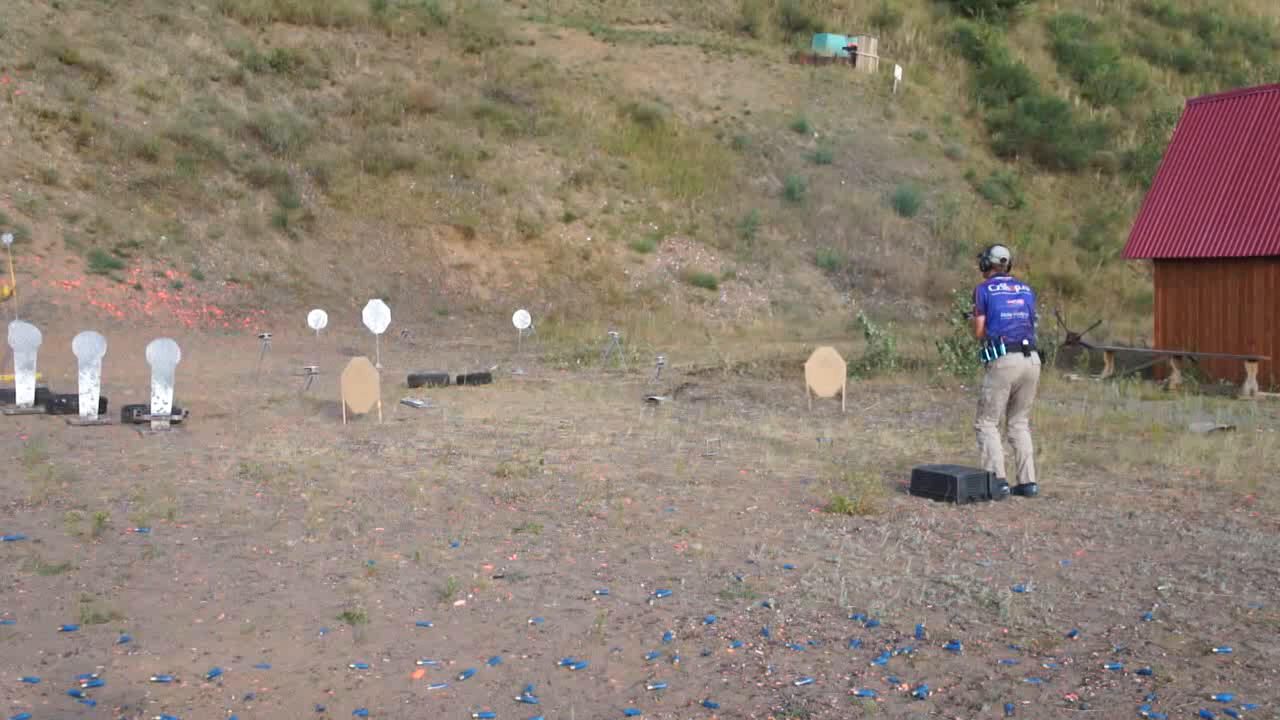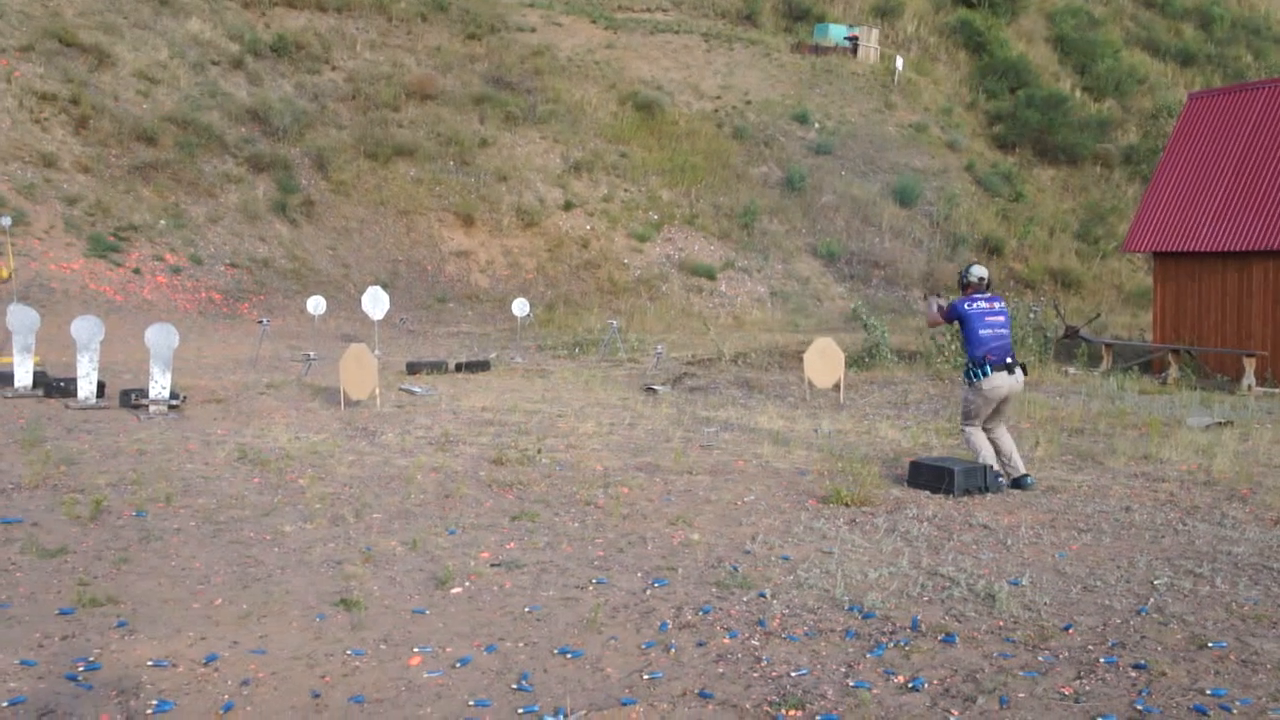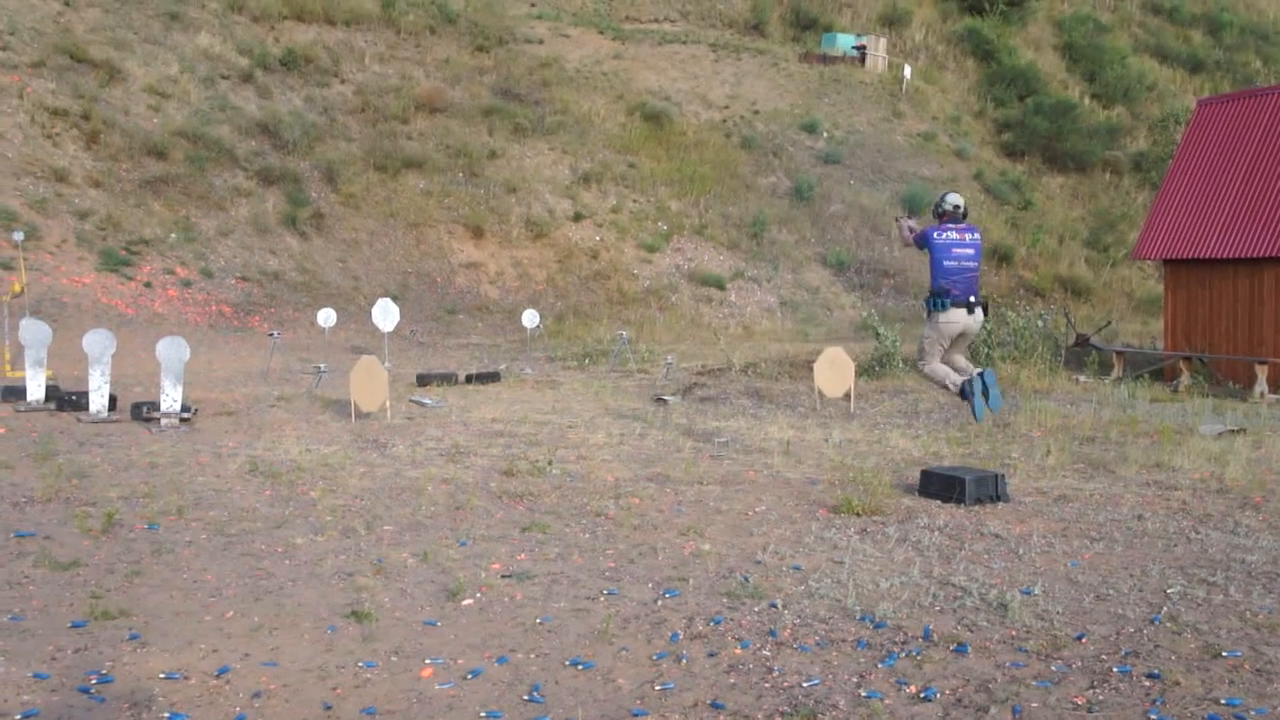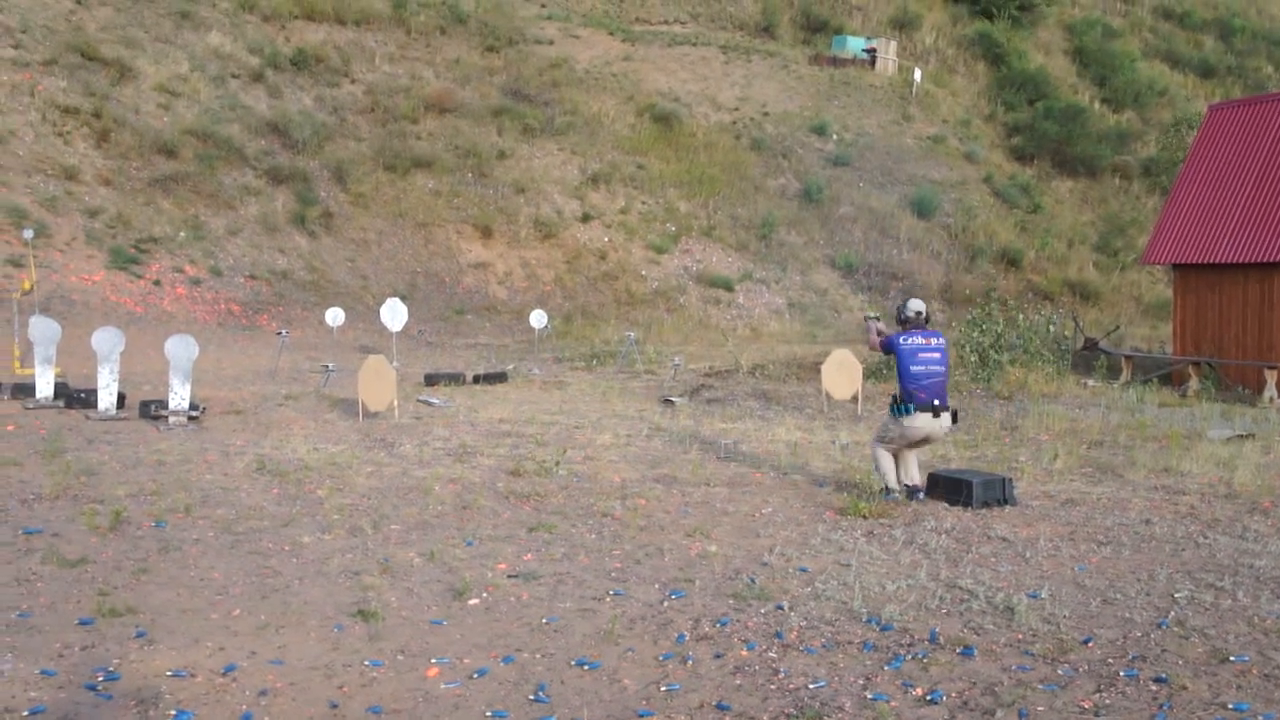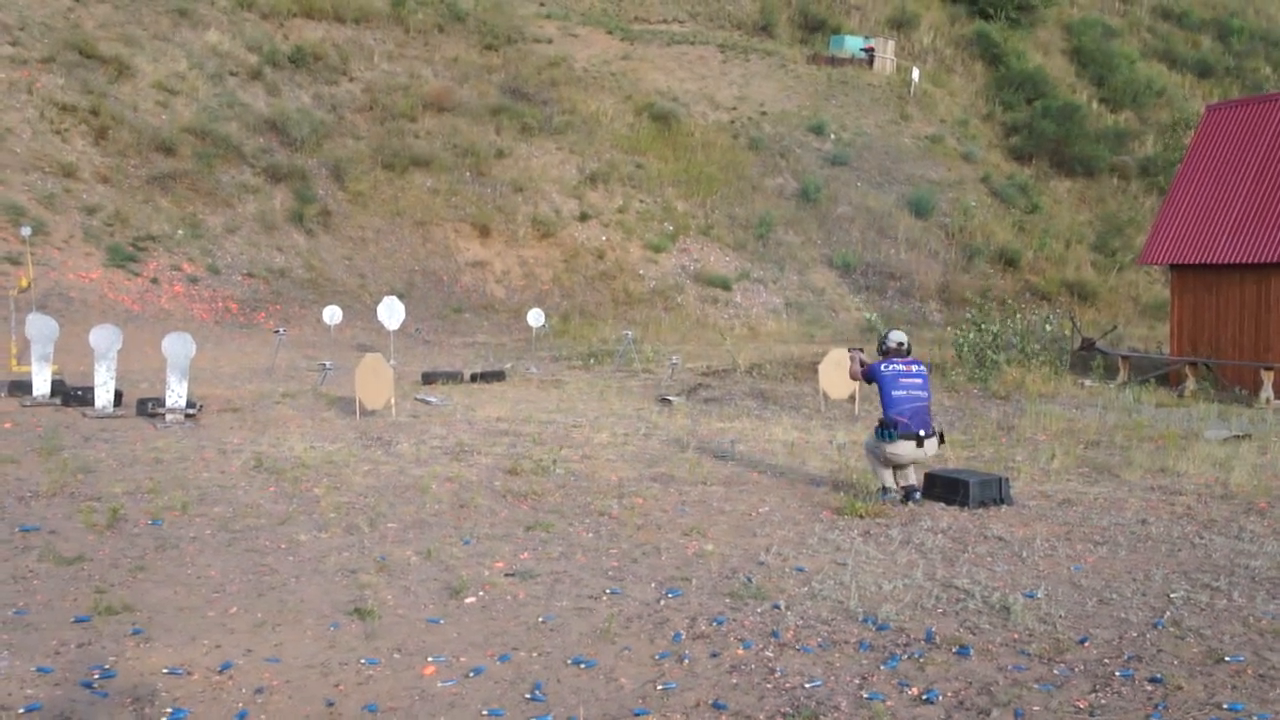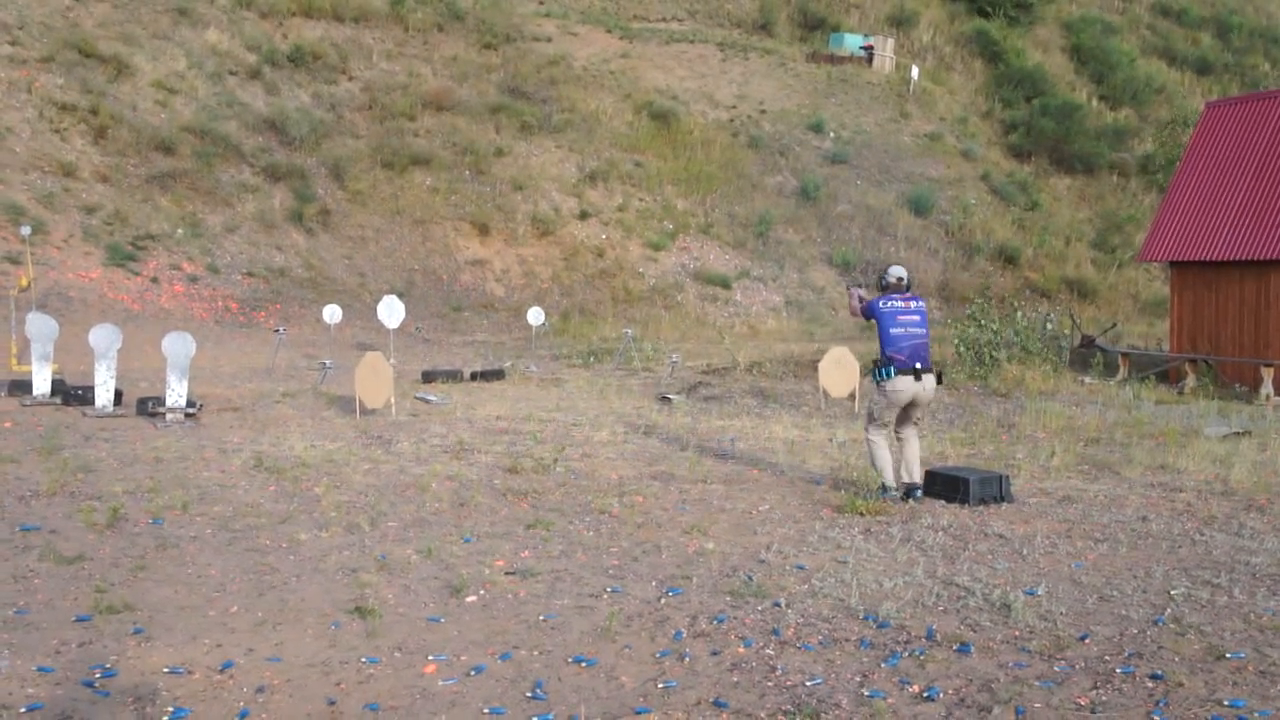
dt=0.4s
person 1, frame 1
left shoulder: (983, 289)
right shoulder: (1027, 290)
left elbow: (979, 332)
left wrist: (974, 318)
left hip: (1003, 362)
right hip: (1031, 361)
left knee: (987, 424)
right knee: (1019, 425)
left ankle: (997, 480)
right ankle: (1027, 481)
person 1, frame 2
left shoulder: (961, 305)
right shoulder: (1001, 303)
left elbow: (932, 322)
left wrist: (932, 305)
right wrist: (945, 305)
left hip: (987, 379)
right hip: (1015, 376)
left knee: (972, 427)
right knee: (994, 427)
left ankle: (993, 475)
right ankle: (1021, 476)
person 1, frame 3
left shoulder: (933, 233)
right shoulder: (975, 234)
left elbow: (907, 241)
left wrist: (903, 225)
right wrist: (915, 225)
left hip: (946, 313)
right hip: (975, 313)
left knee: (929, 364)
right knee: (952, 355)
left ankle: (966, 386)
right ankle: (979, 377)
person 1, frame 4
left shoulder: (899, 340)
right shoulder: (939, 339)
left elbow: (874, 345)
left wrist: (871, 327)
right wrist: (883, 330)
left hip: (914, 417)
right hip: (941, 420)
left knee: (881, 444)
right knee: (905, 444)
left ankle: (892, 488)
right ankle: (914, 486)
person 1, frame 5
left shoulder: (880, 367)
right shoulder: (921, 368)
left elbow: (855, 375)
left wrist: (855, 359)
left hip: (900, 445)
right hip: (928, 447)
left knee: (873, 445)
left ankle: (889, 489)
right ankle: (910, 488)
person 1, frame 6
left shoulder: (879, 304)
right shoulder: (920, 303)
left elbow: (855, 311)
left wrist: (854, 296)
left hip: (896, 382)
right hip: (926, 382)
left knee: (876, 432)
right knee: (908, 430)
left ankle: (889, 486)
right ankle: (913, 484)
